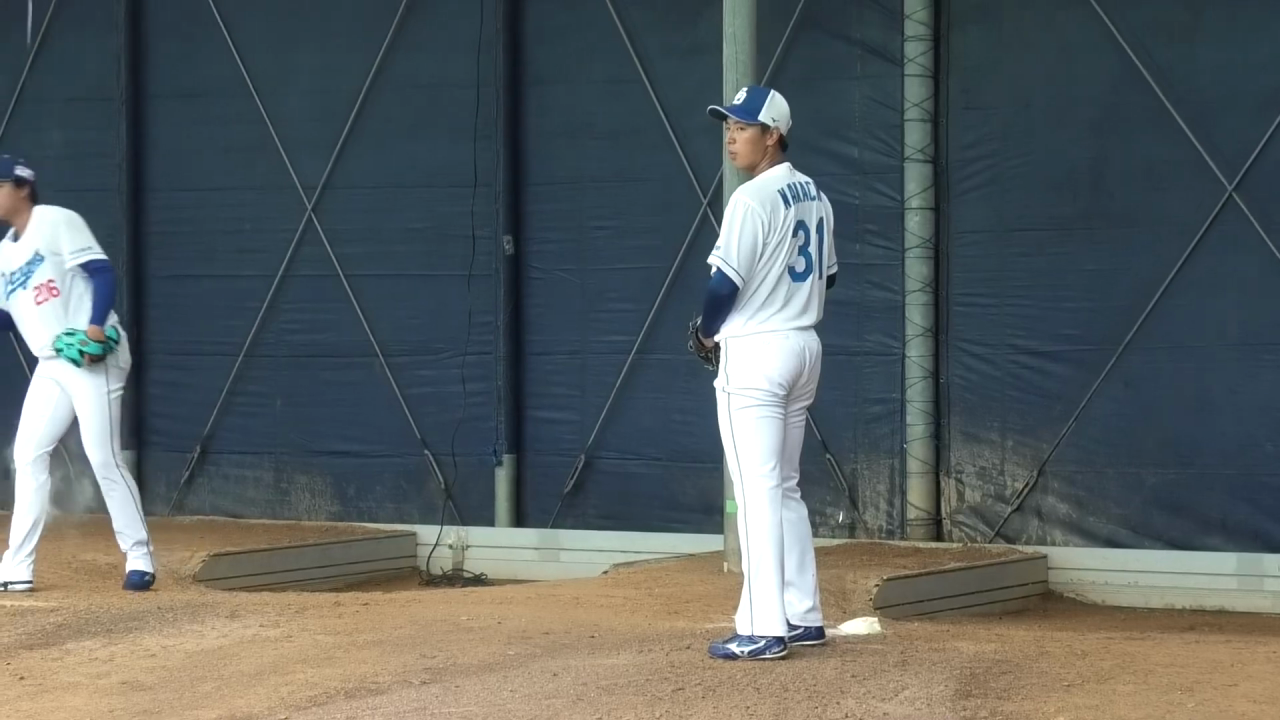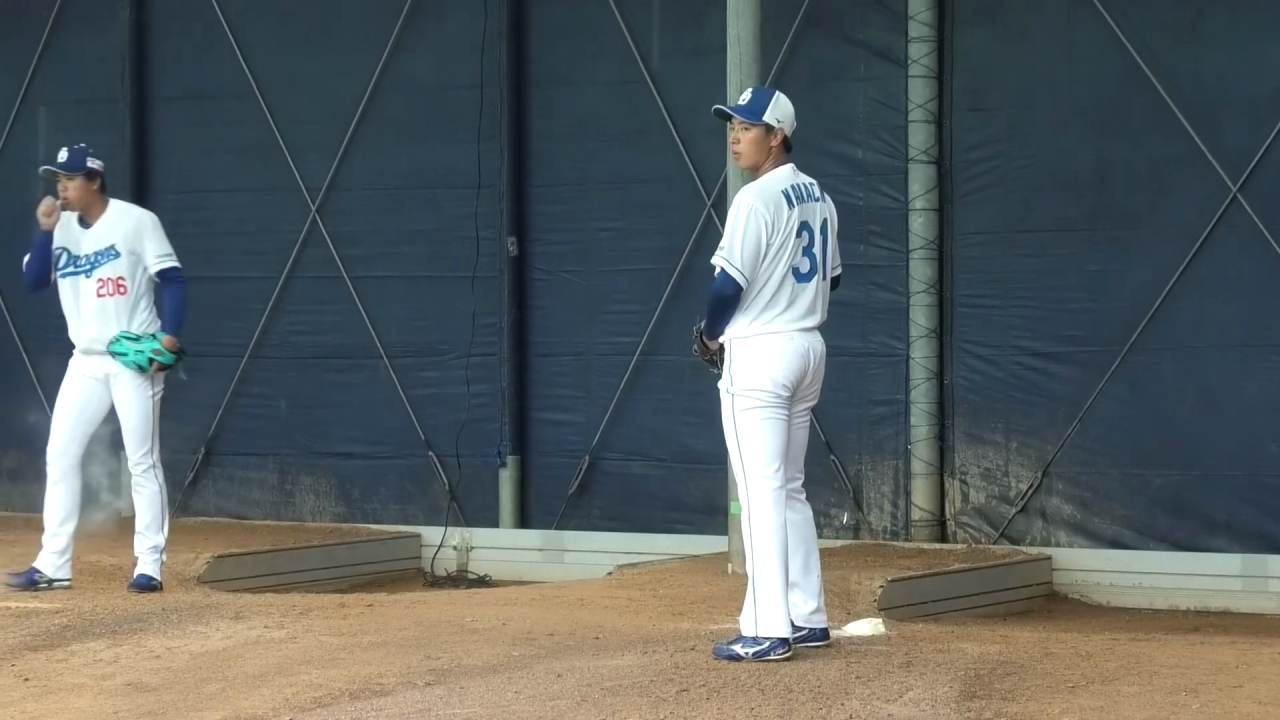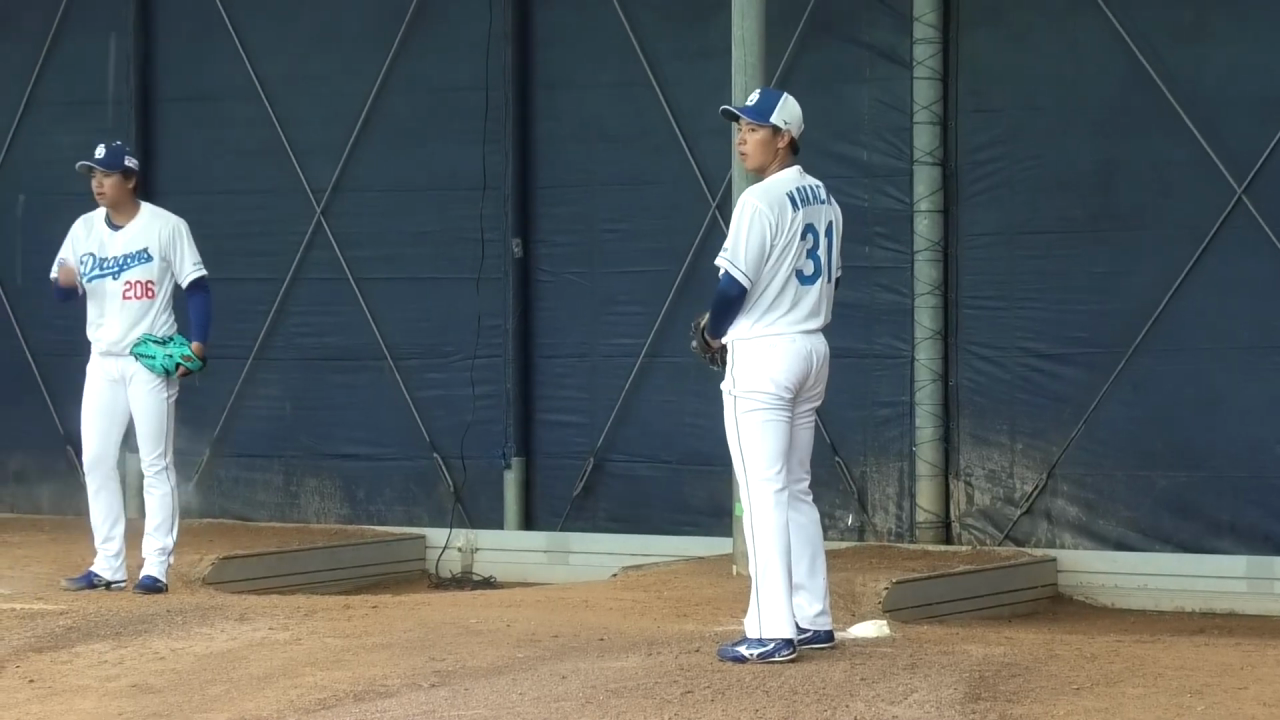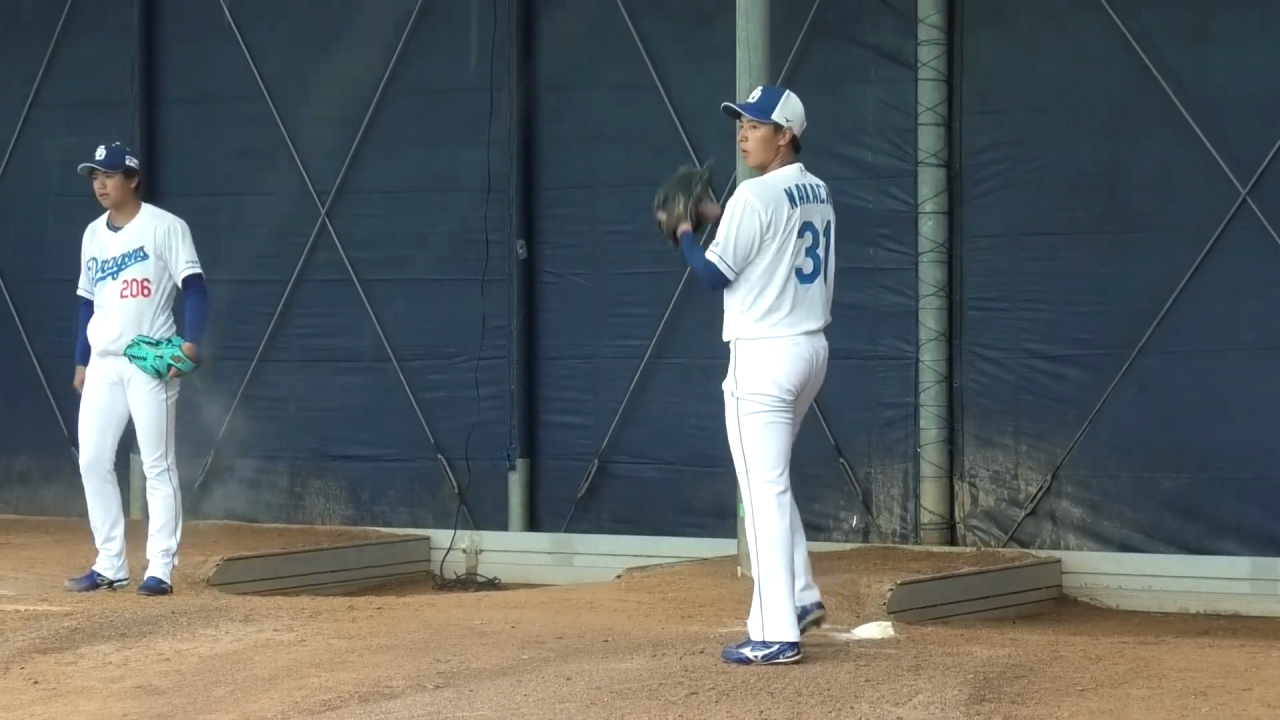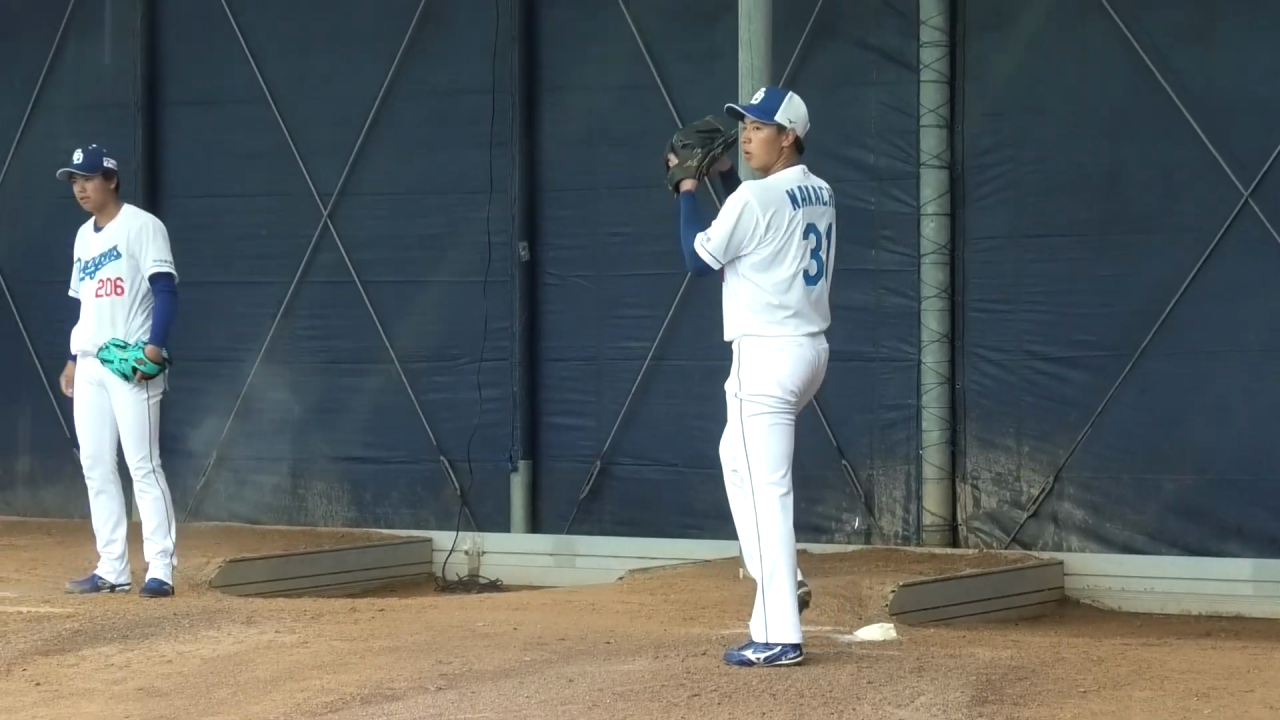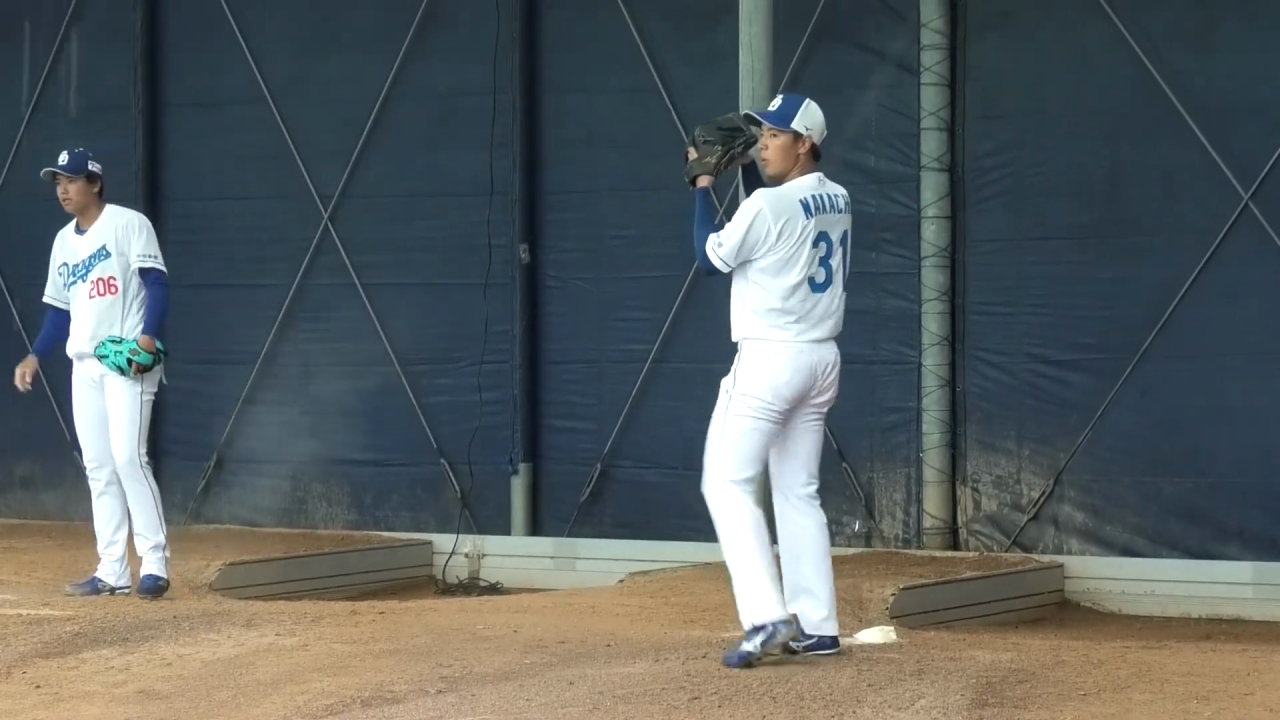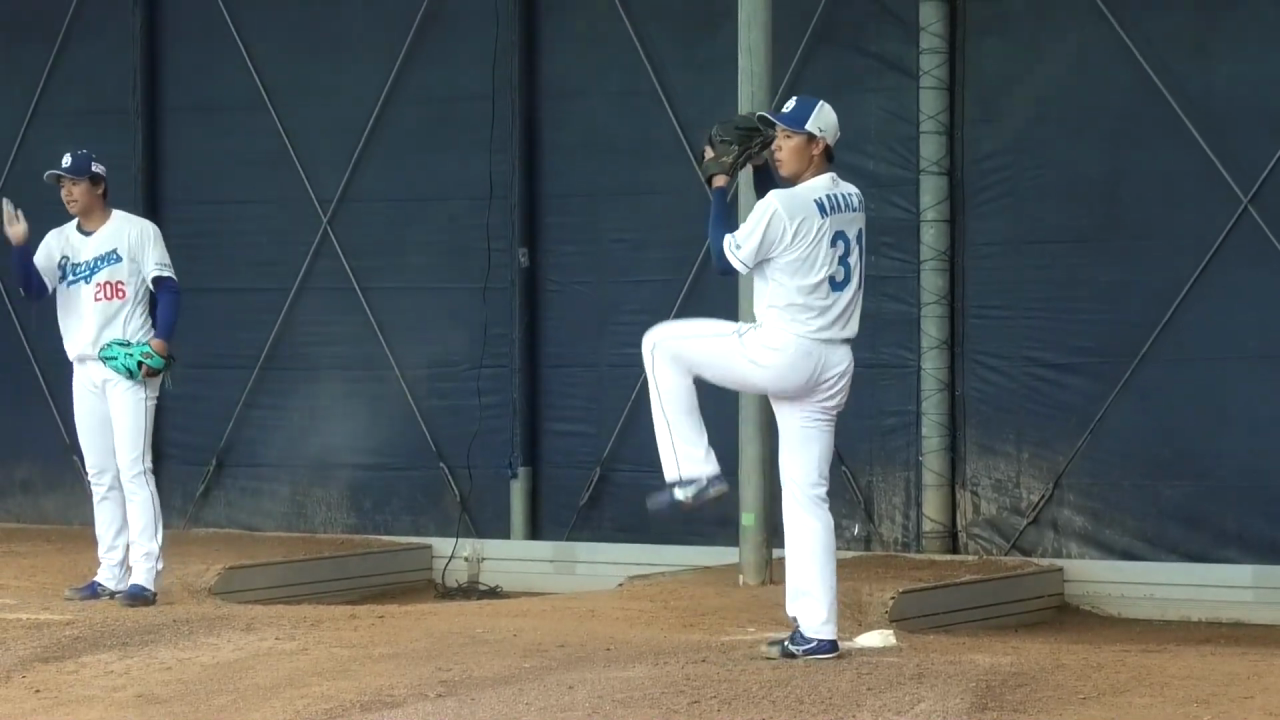
dt=0.3s
person 1, frame 1
left shoulder: (752, 198)
right shoulder: (814, 195)
left elbow: (724, 283)
right elbow: (828, 275)
left wrist: (706, 330)
left hip: (754, 354)
right hip: (803, 348)
left knee: (757, 492)
right knee: (783, 487)
left ankle: (764, 629)
right ankle: (803, 616)
person 1, frame 2
left shoulder: (755, 199)
right shoulder: (818, 197)
left elbow: (728, 285)
right elbow: (831, 276)
left wrist: (709, 333)
left hip: (759, 355)
right hip: (808, 349)
left knee: (761, 493)
right knee: (788, 489)
left ankle: (768, 630)
right ankle: (808, 617)
person 1, frame 3
left shoulder: (760, 201)
right shoulder: (824, 200)
left elbow: (733, 287)
left wrist: (713, 331)
left hip: (761, 357)
right hip: (811, 351)
left knee: (763, 495)
right knee: (795, 492)
left ankle: (773, 632)
right ankle: (813, 619)
person 1, frame 4
left shoulder: (756, 194)
right shoulder: (817, 193)
left elbow: (714, 273)
left wrist: (686, 232)
right wrist: (720, 219)
left hip: (765, 355)
right hip: (810, 349)
left knee: (764, 491)
right knee: (771, 483)
left ankle: (776, 634)
right ankle: (799, 596)
person 1, frame 5
left shoulder: (756, 195)
right shoulder: (819, 193)
left elbow: (700, 260)
left wrist: (688, 189)
right wrist: (724, 175)
left hip: (767, 355)
right hip: (809, 351)
left knee: (767, 493)
right knee: (739, 458)
left ankle: (778, 635)
right ankle: (785, 581)
person 1, frame 6
left shoulder: (767, 205)
right shoulder: (837, 200)
left elbow: (710, 257)
left wrist: (704, 185)
right wrist: (746, 170)
left hip: (771, 361)
right hip: (821, 360)
left knee: (727, 485)
right knee: (799, 493)
left ankle: (766, 617)
right ankle: (817, 626)
person 1, frame 7
left shoulder: (783, 205)
right shoulder: (851, 199)
left elbow: (726, 258)
left wrist: (719, 185)
right wrist: (758, 168)
left hip: (781, 352)
right hip: (833, 362)
left knee: (663, 343)
right knee: (807, 495)
left ankle: (694, 474)
right ankle: (816, 630)
person 2, frame 1
left shoulder: (57, 222)
left elbow: (102, 272)
left wrist: (98, 326)
left hip: (92, 357)
right hip: (52, 365)
left knee: (102, 458)
left ankle: (139, 558)
person 2, frame 2
left shoulder: (136, 220)
right shoulder: (59, 225)
left elbow: (172, 279)
right elbow: (32, 282)
left wrist: (170, 335)
right wrist: (44, 231)
right hip: (85, 361)
left knee: (141, 460)
right knee: (60, 454)
left ankle: (149, 565)
right ankle: (55, 562)
person 2, frame 3
left shoulder: (167, 226)
right shoulder: (84, 227)
left elbow: (198, 286)
right elbow: (60, 291)
left wrist: (198, 342)
right wrist: (66, 281)
right hip: (103, 362)
left knee: (155, 465)
right knee: (97, 461)
left ankle: (156, 566)
right ankle: (109, 565)
person 2, frame 4
left shoulder: (166, 226)
right shoulder: (92, 234)
left elbow: (194, 288)
right elbow: (88, 302)
left wrist: (191, 343)
right wrist: (81, 361)
right hip: (102, 364)
left knee: (157, 465)
right knee: (92, 461)
left ankle: (161, 568)
right ankle: (110, 565)
person 2, frame 5
left shoulder: (142, 225)
right shoulder: (84, 235)
left elbow: (164, 289)
left wrist: (155, 346)
right wrist: (73, 359)
left hip: (131, 366)
right hip: (88, 366)
left knee: (142, 466)
right knee: (95, 467)
left ankle: (160, 568)
right ankle: (112, 568)
person 2, frame 6
left shoulder: (128, 223)
right shoulder: (63, 241)
left elbow: (157, 281)
right elbow: (59, 308)
left wrist: (149, 337)
right wrist: (35, 356)
left hip: (129, 362)
right hip: (84, 366)
left knee: (129, 459)
right knee: (99, 469)
left ankle: (155, 563)
right ankle: (113, 570)
person 2, frame 7
left shoulder: (138, 230)
right shoulder: (58, 240)
left elbow: (167, 289)
left wrist: (161, 339)
right hip: (84, 370)
left knee: (133, 469)
right knee: (100, 476)
left ankle: (144, 575)
right ankle: (111, 574)
